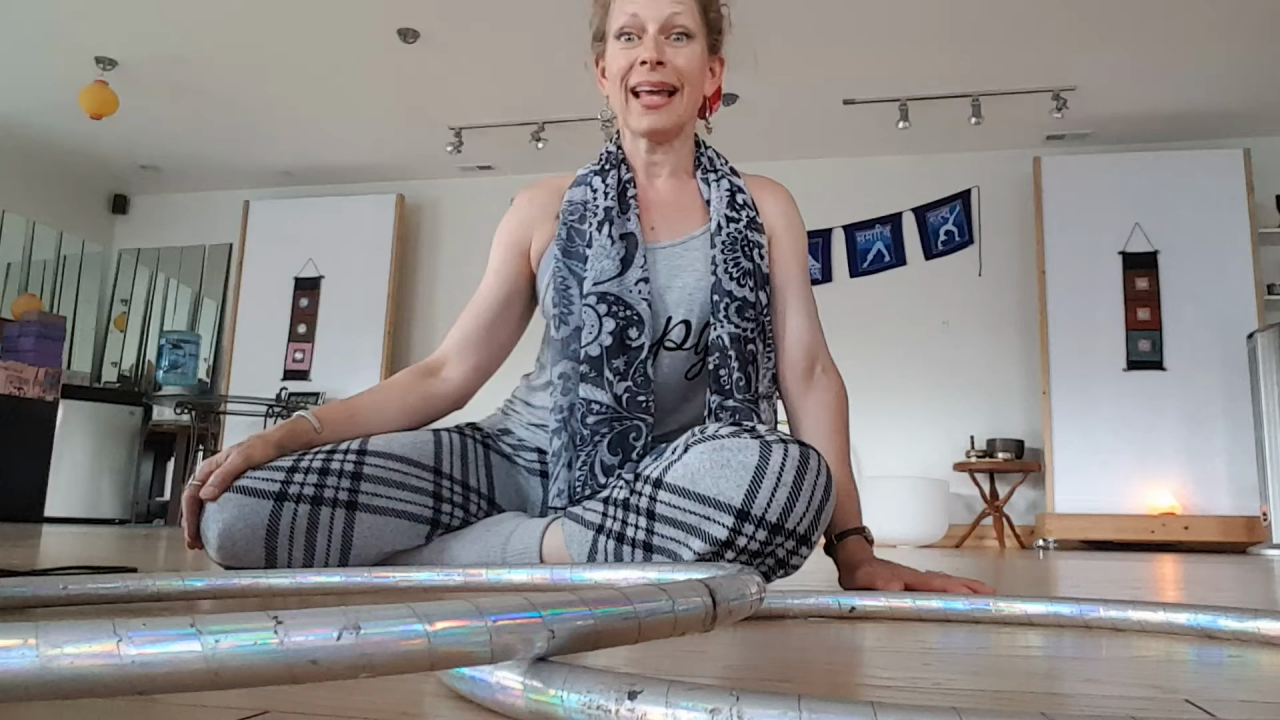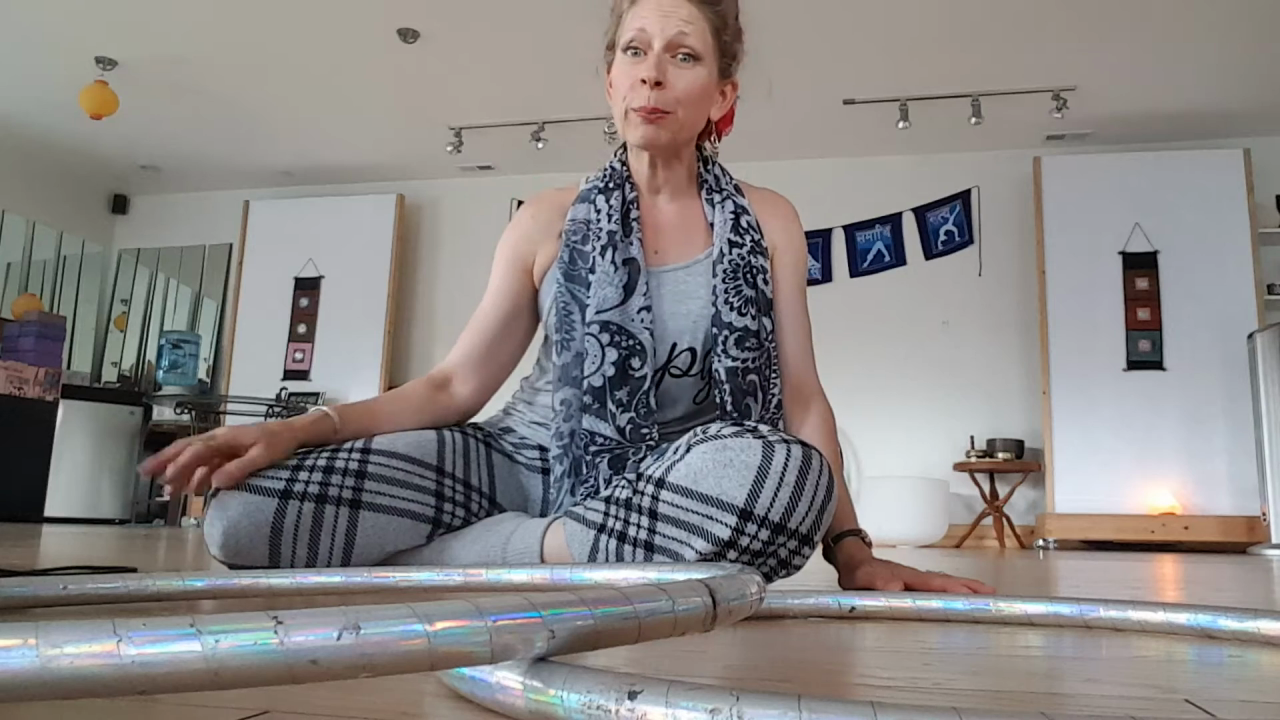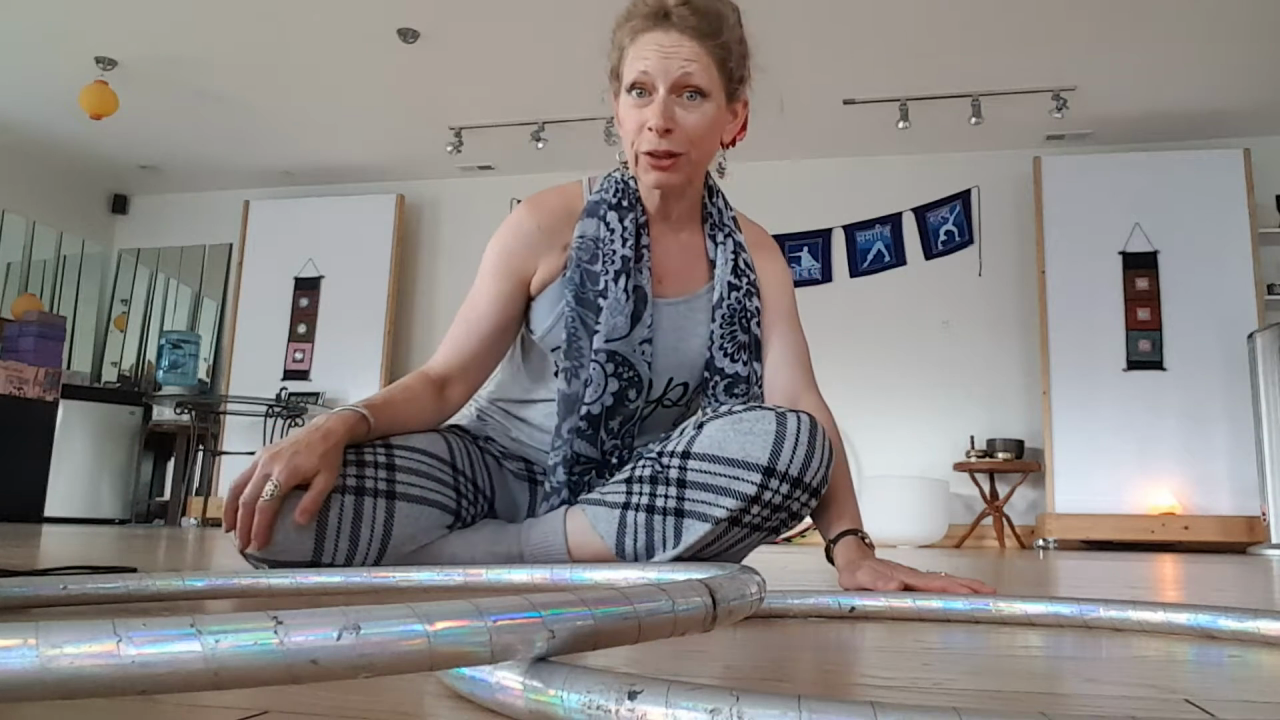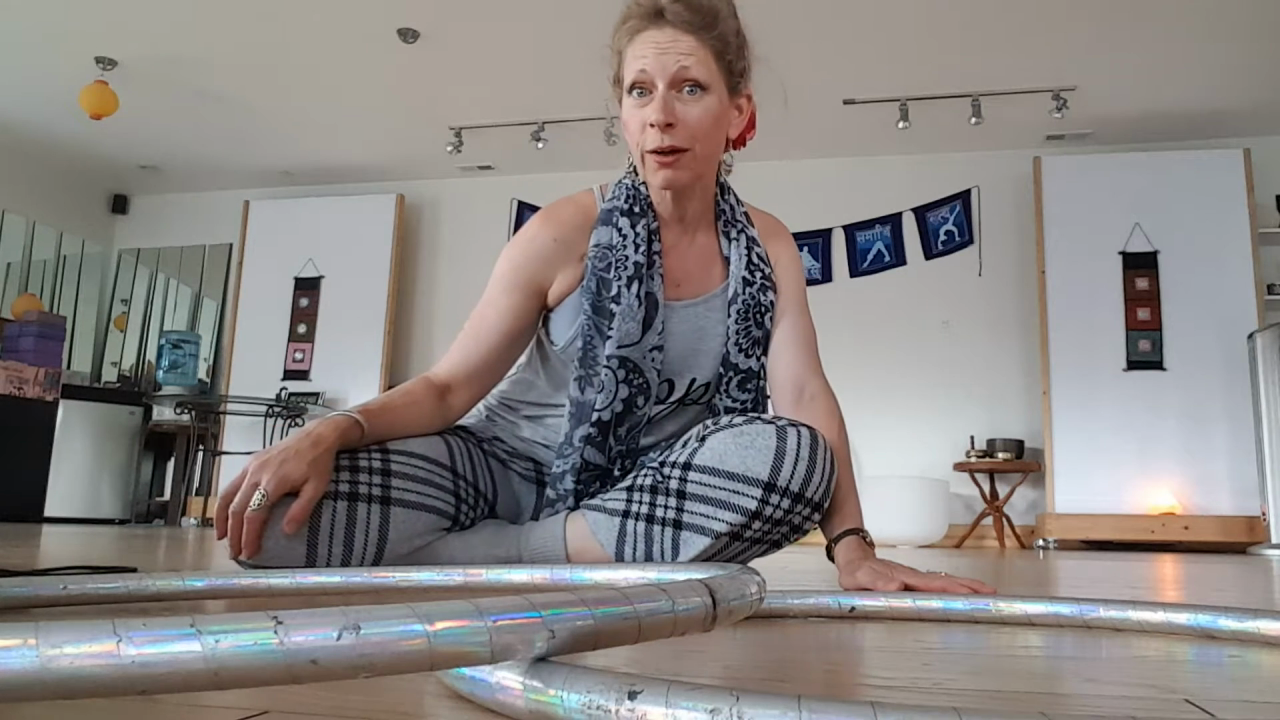
dt=0.7s
person 1, frame 1
left shoulder: (764, 209)
right shoulder: (546, 209)
left elbow: (807, 374)
right elbow: (448, 371)
left wrist: (852, 546)
right wrist: (287, 436)
left hip: (670, 488)
right hip: (527, 461)
left knee: (784, 474)
right knee: (241, 514)
left ankle: (437, 563)
person 1, frame 2
left shoulder: (767, 222)
right shoulder: (548, 224)
left elbow: (800, 398)
right elbow: (458, 384)
left wrist: (850, 551)
right wrist: (301, 429)
left hip: (657, 499)
right hip: (532, 467)
left knee: (780, 476)
right knee: (247, 514)
left ankle: (430, 568)
person 1, frame 3
left shoulder: (752, 253)
right shoulder: (549, 223)
left elbow: (802, 407)
right elbow: (444, 379)
left wrist: (850, 549)
right wrist: (338, 427)
left hip: (639, 494)
right hip: (501, 469)
left knee: (786, 441)
right knee: (287, 511)
left ankle: (448, 560)
person 1, frame 4
left shoulder: (766, 247)
right shoulder: (566, 234)
left elbow: (804, 397)
right elbow: (448, 387)
left wrist: (852, 549)
right wrist: (331, 432)
left hip: (649, 492)
right hip: (512, 466)
left knee: (790, 456)
right knee: (278, 516)
left ankle: (490, 559)
